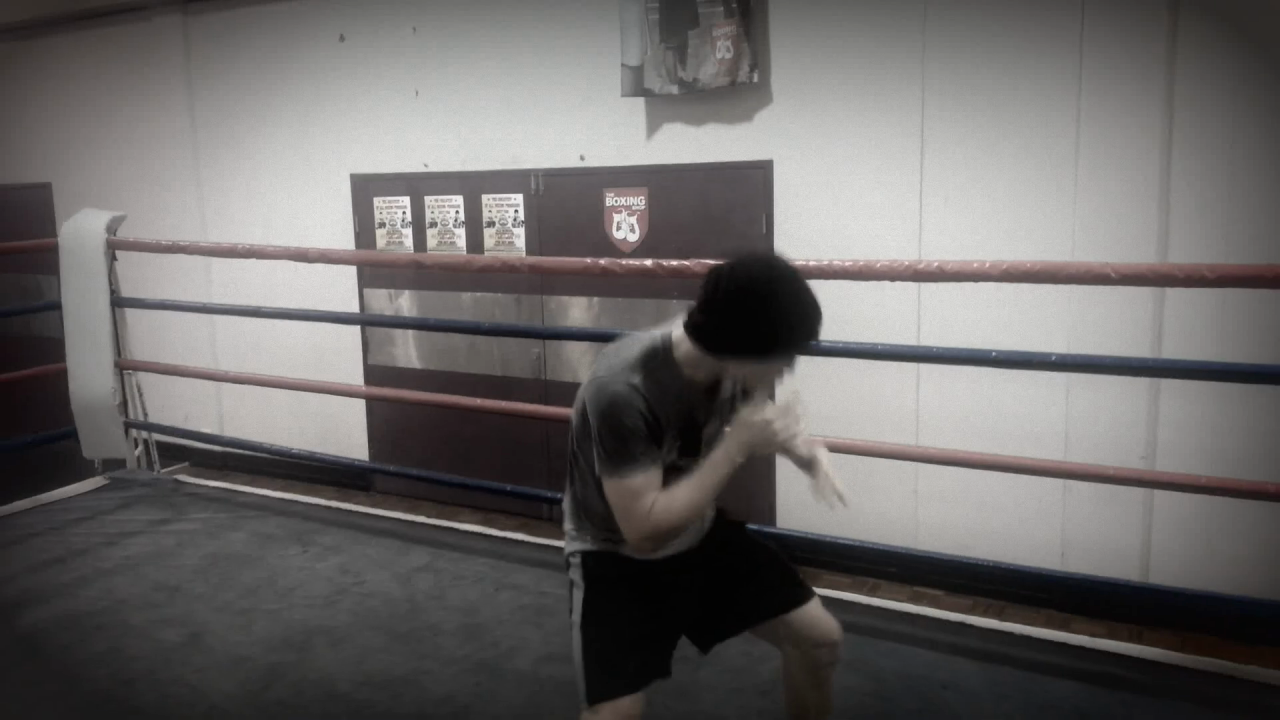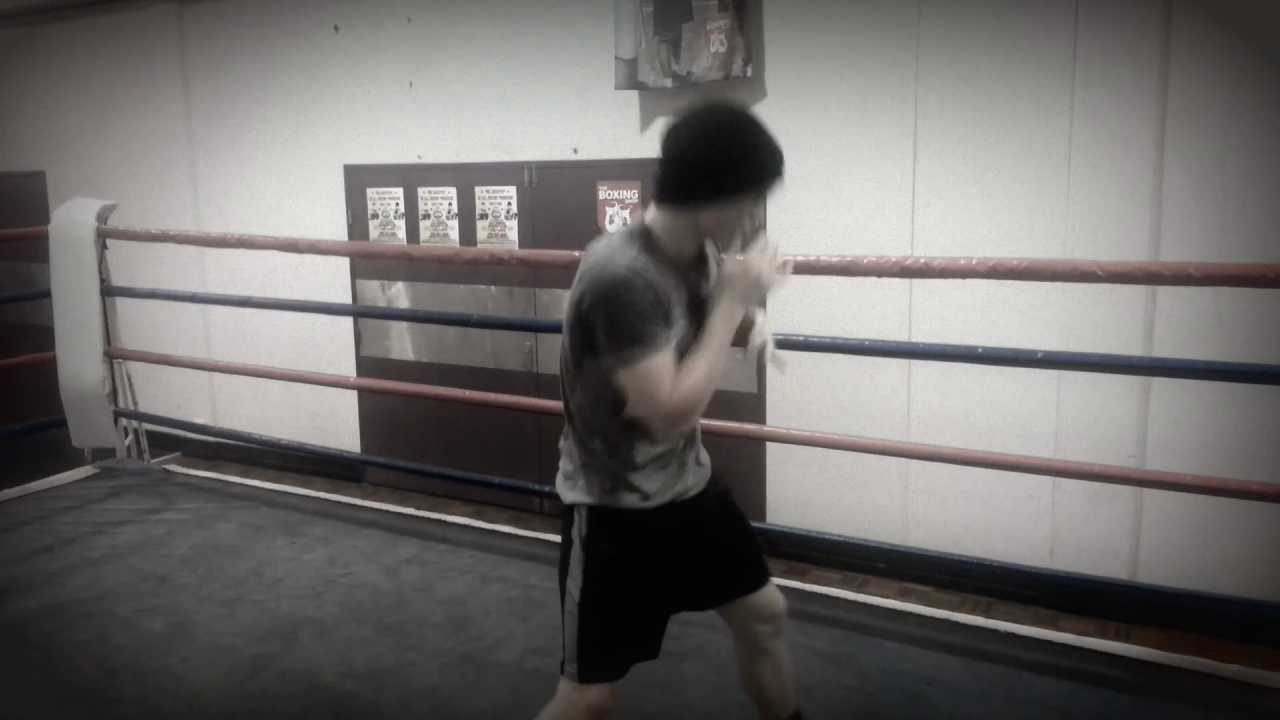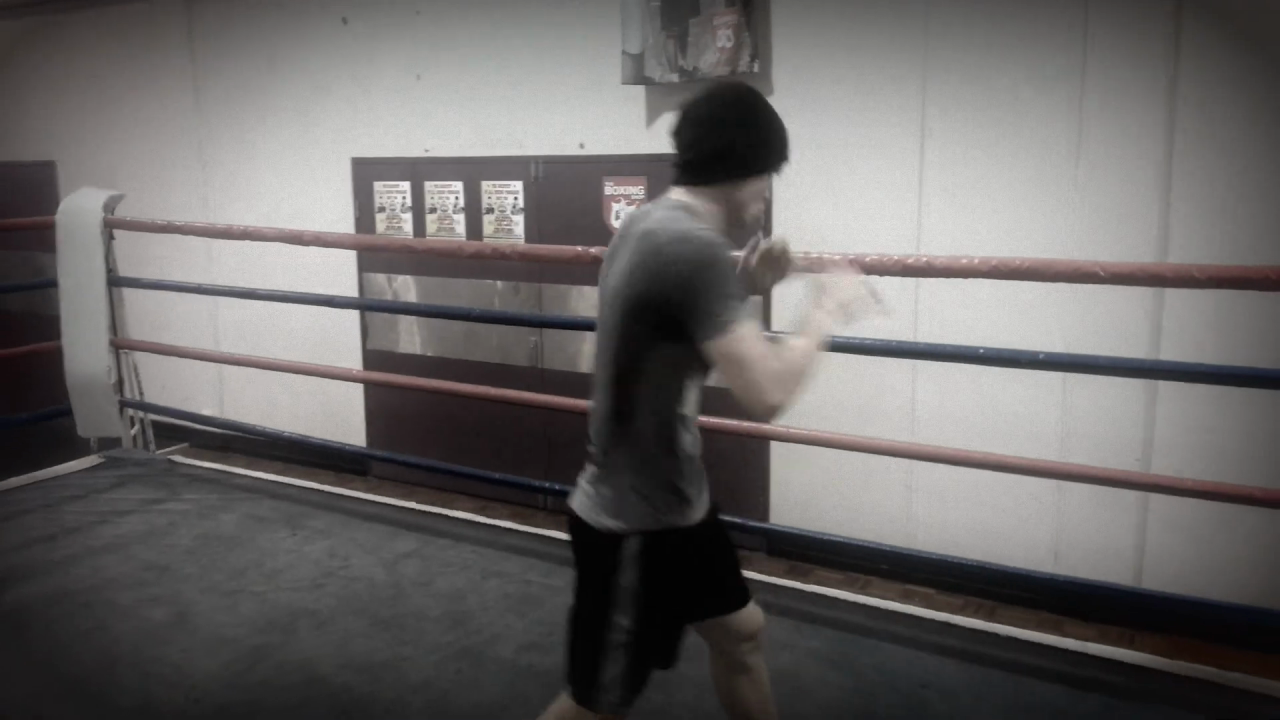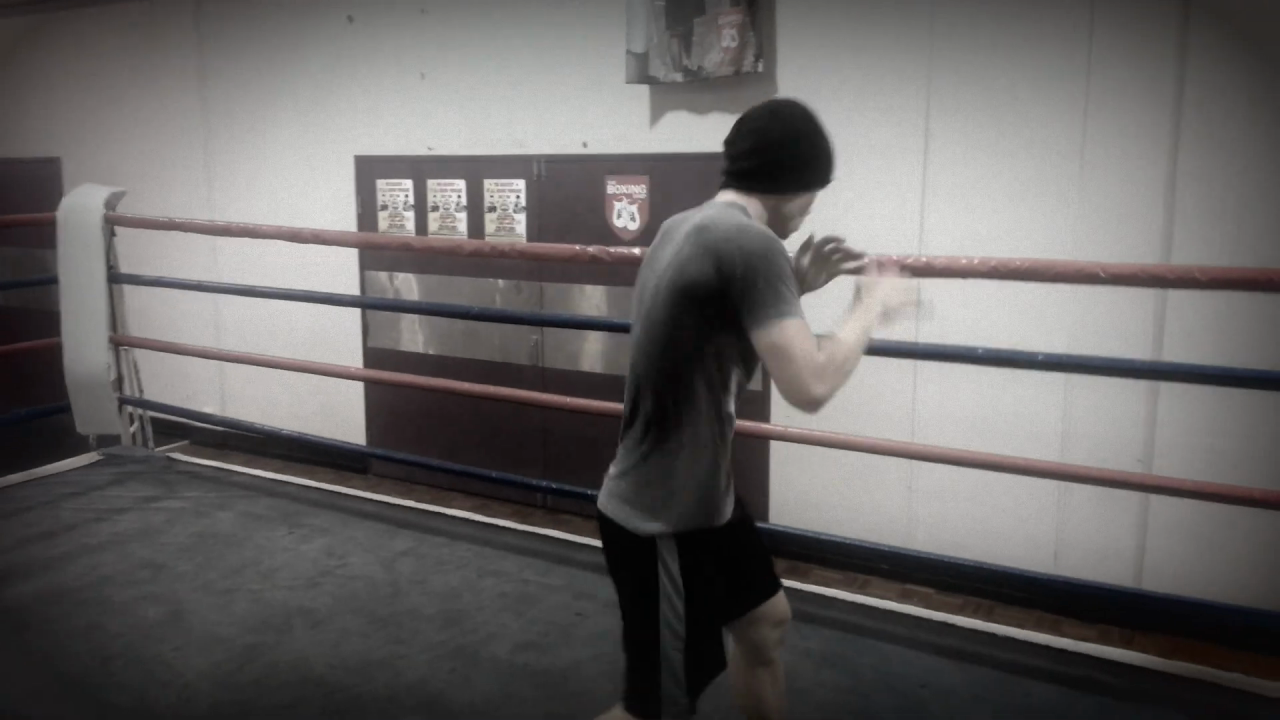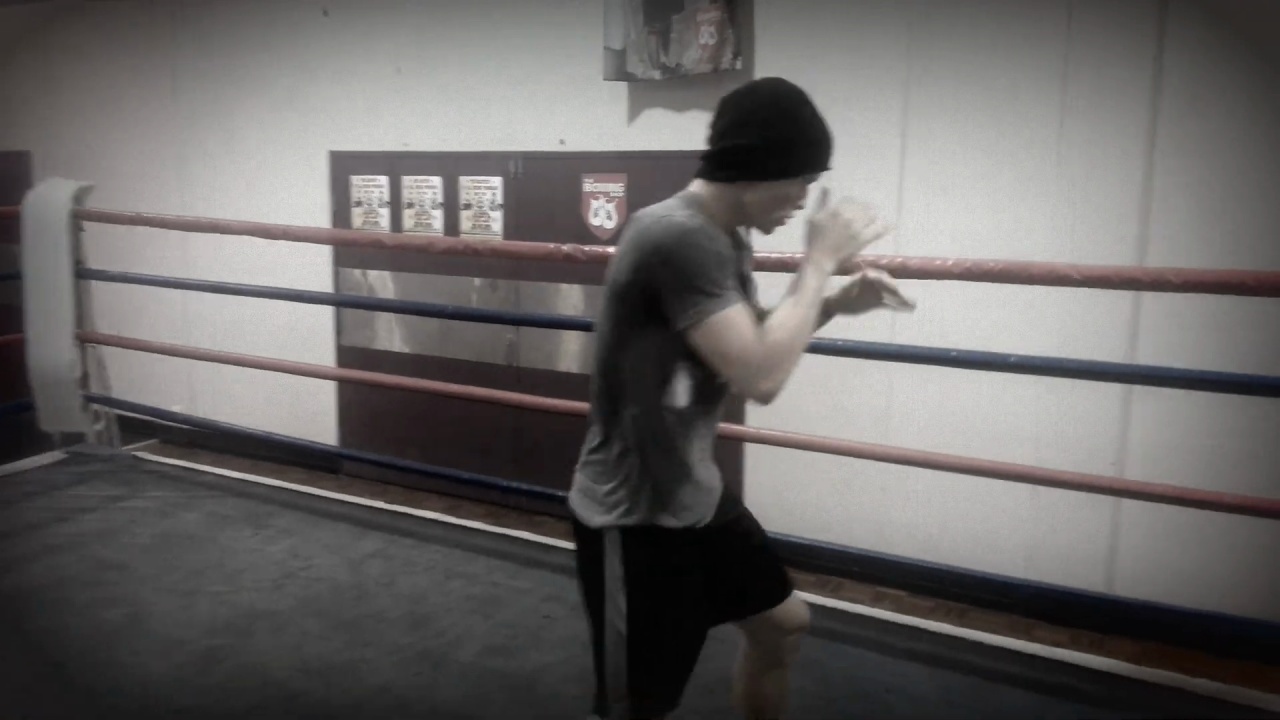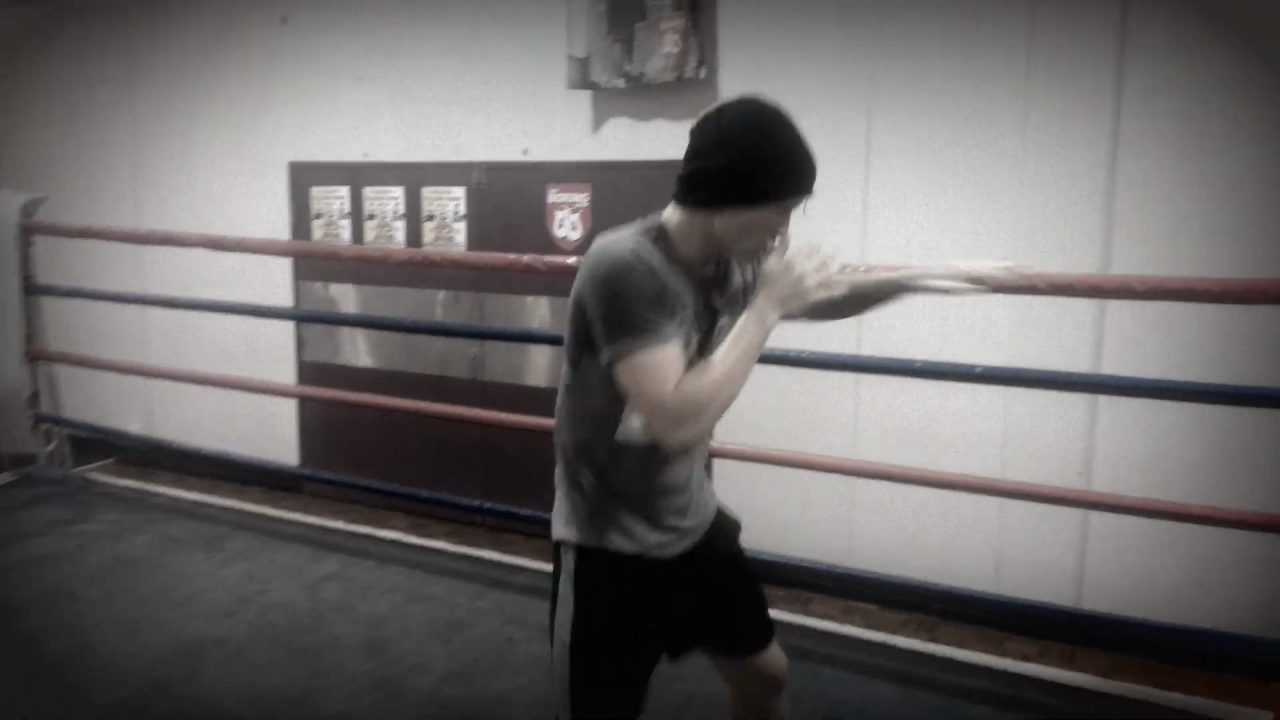
dt=0.2s
person 1, frame 1
right shoulder: (622, 390)
left elbow: (752, 422)
right elbow: (644, 530)
left wrist: (802, 450)
right wrist: (738, 444)
left hip: (699, 532)
right hip: (616, 555)
left knee: (819, 637)
person 1, frame 2
left shoulder: (696, 249)
right shoulder: (621, 273)
right elbow: (670, 413)
left wrist: (737, 309)
right wrist: (732, 301)
left hip: (687, 483)
right hip: (613, 505)
left knee: (764, 614)
person 1, frame 3
left shoulder: (648, 227)
right shoulder: (691, 247)
right elbow: (765, 393)
left wrist: (748, 286)
right wrist: (827, 309)
left hip: (673, 500)
right hip: (636, 518)
left knee: (740, 632)
person 1, frame 4
left shoulder: (687, 229)
right shoulder: (747, 243)
right elbow: (810, 385)
left wrist: (796, 286)
right wrist: (870, 305)
left hip: (695, 497)
right hip: (665, 516)
left knee: (766, 623)
person 1, frame 5
left shoulder: (721, 236)
right shoulder: (673, 237)
left elbow: (744, 341)
right elbow: (759, 375)
left wrist: (834, 302)
right wrist: (818, 263)
left hip: (696, 496)
right hip: (634, 516)
left knee: (782, 622)
person 1, frame 6
left shoulder: (733, 260)
right shoulder: (621, 267)
left elbow: (813, 308)
right elbow: (676, 422)
left wrist: (916, 279)
right wrist: (765, 306)
left hip: (692, 524)
right hip: (610, 546)
